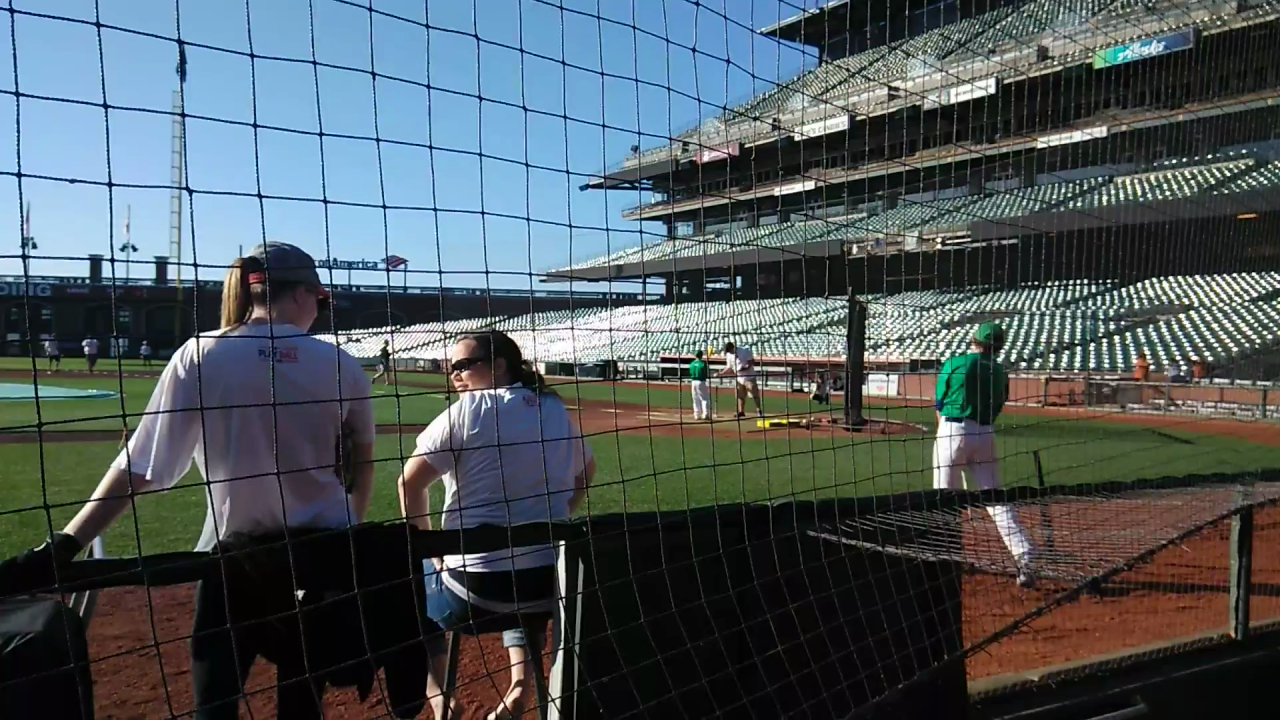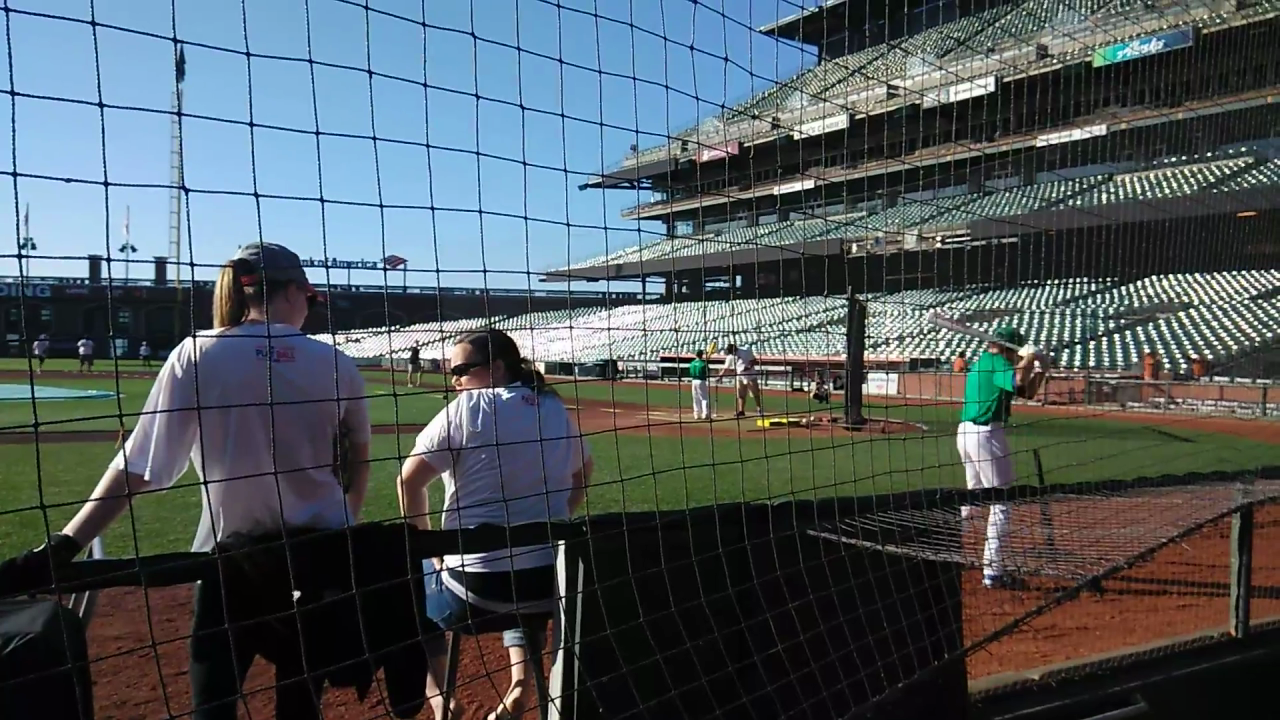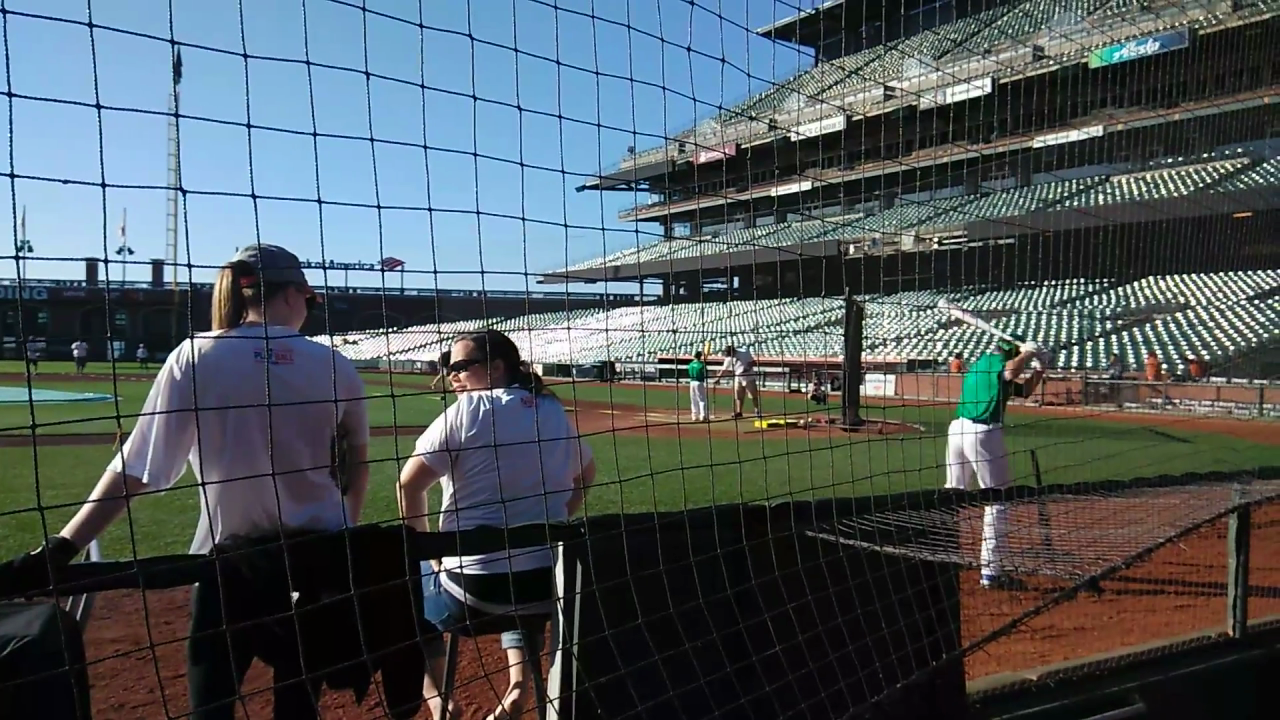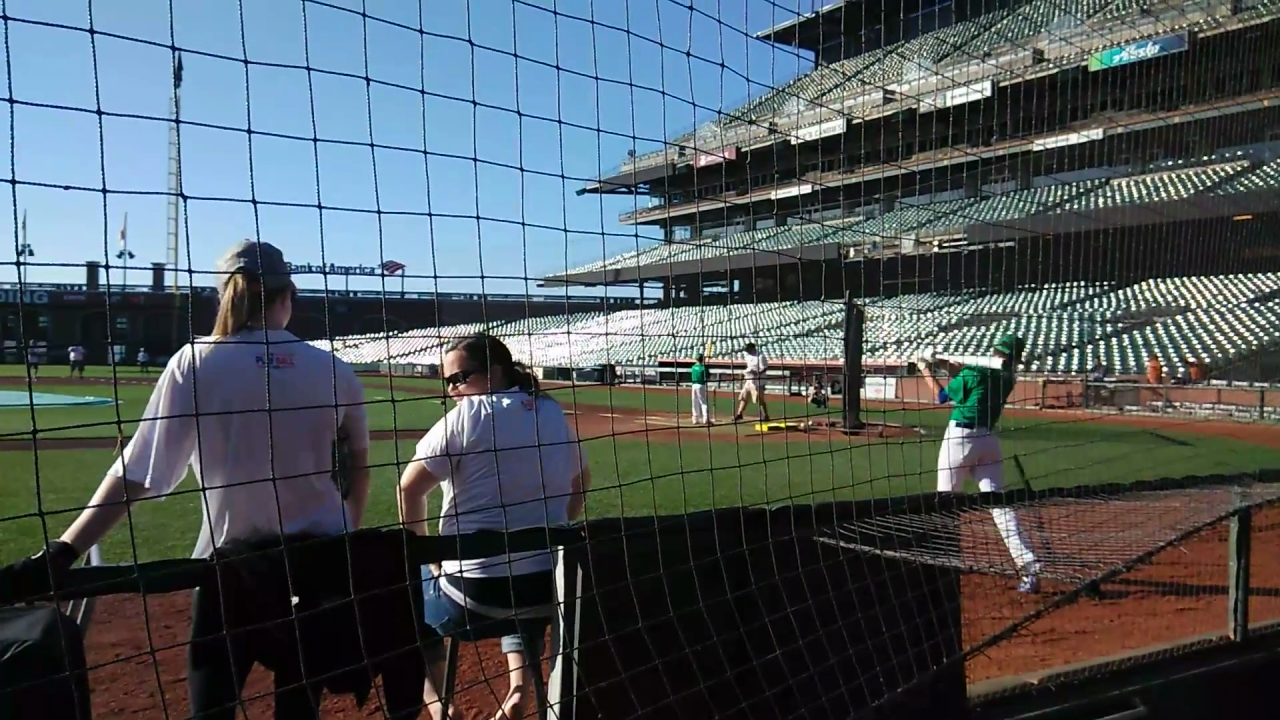
dt=0.7s
person 1, frame 1
left shoulder: (200, 357)
right shoulder: (341, 365)
left elbow: (140, 466)
right elbow: (362, 467)
left wrist: (66, 542)
right wrist: (349, 531)
person 1, frame 2
left shoulder: (197, 356)
right shoulder: (336, 364)
left elbow: (137, 466)
right elbow: (357, 463)
left wrist: (64, 543)
right wrist: (343, 530)
person 1, frame 3
left shoulder: (196, 358)
right shoulder: (335, 366)
left elbow: (135, 469)
right elbow: (357, 467)
left wrist: (62, 546)
right wrist: (342, 535)
person 1, frame 4
left shoulder: (196, 363)
right shoulder: (334, 371)
left elbow: (135, 474)
right elbow: (358, 470)
left wrist: (63, 550)
right wrist: (344, 538)
person 2, frame 1
left shoulder: (469, 410)
right shoulder: (555, 410)
left elbow: (410, 482)
right elbow: (585, 473)
left hip: (477, 587)
right hip: (548, 583)
right ankle: (523, 679)
person 2, frame 2
left shoulder: (468, 409)
right shoulder: (555, 410)
left elbow: (409, 481)
right elbow: (583, 472)
left hip: (477, 586)
right hip: (549, 583)
right ankle: (523, 678)
person 2, frame 3
left shoulder: (467, 410)
right shoulder: (554, 411)
left elbow: (409, 484)
right elbow: (585, 475)
left hip: (474, 589)
right hip: (546, 585)
left knee: (415, 584)
right ankle: (520, 682)
person 2, frame 4
left shoulder: (468, 415)
right shoulder: (552, 414)
left elbow: (409, 489)
right elbow: (580, 483)
left hip: (475, 594)
right hip: (548, 589)
right ankle: (519, 688)
person 3, frame 1
left shoulder: (954, 364)
right shoulder: (1000, 374)
left elbow: (939, 406)
right elbow: (995, 410)
left hip: (954, 432)
right hip: (984, 436)
right ankle: (1023, 556)
person 3, frame 2
left shoulder: (984, 363)
right shoulder: (995, 360)
left elbow: (1027, 392)
right elbow: (1019, 382)
left wrist: (1039, 368)
right wrist: (1028, 358)
left hip: (968, 433)
right hip: (986, 434)
left knee: (975, 493)
right knee: (1001, 501)
right ankle: (992, 570)
person 3, frame 3
left shoulder: (985, 365)
right shoulder: (993, 361)
left elbow: (1025, 390)
right elbow: (1009, 372)
left wrist: (1038, 367)
right wrist: (1026, 353)
left hip: (958, 431)
right hip: (983, 434)
right knee: (996, 501)
right ankle: (990, 570)
person 3, frame 4
left shoulder: (976, 372)
right shoulder: (1008, 377)
left elbow: (944, 396)
left wrist: (926, 371)
right wrist: (942, 361)
left hip: (961, 438)
right hip: (988, 441)
right knee: (998, 503)
right ankle: (1028, 567)
